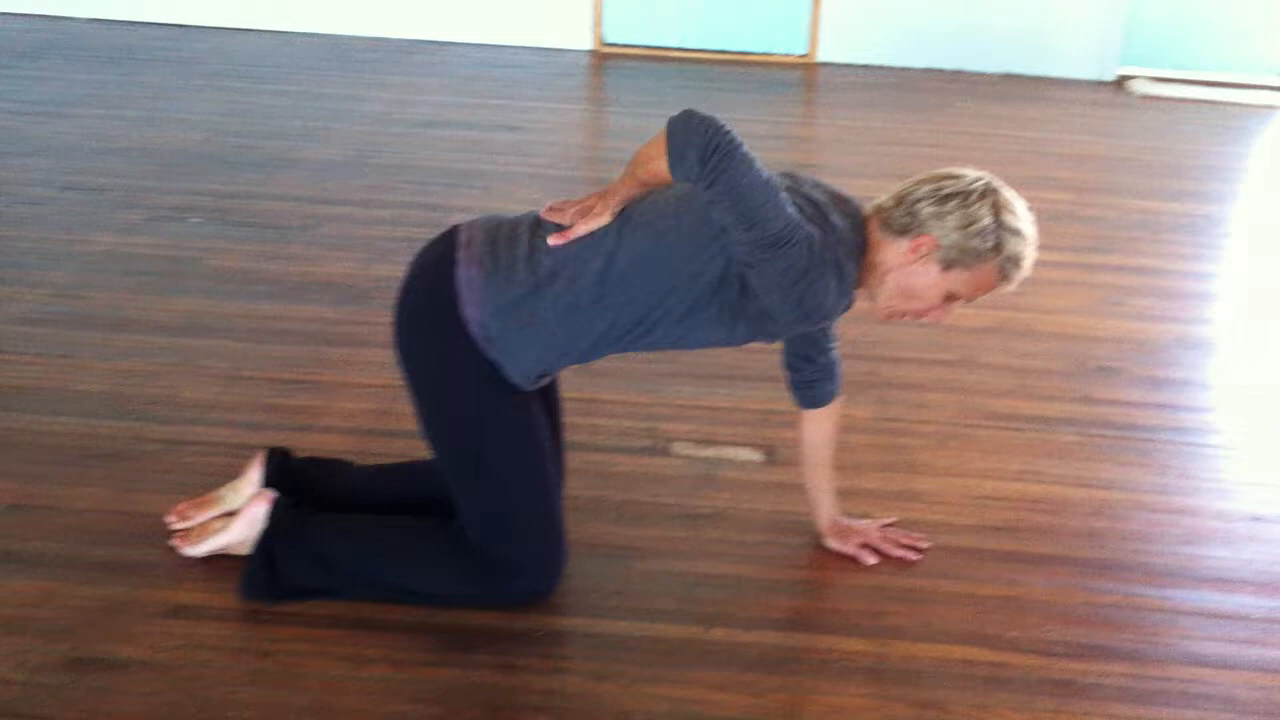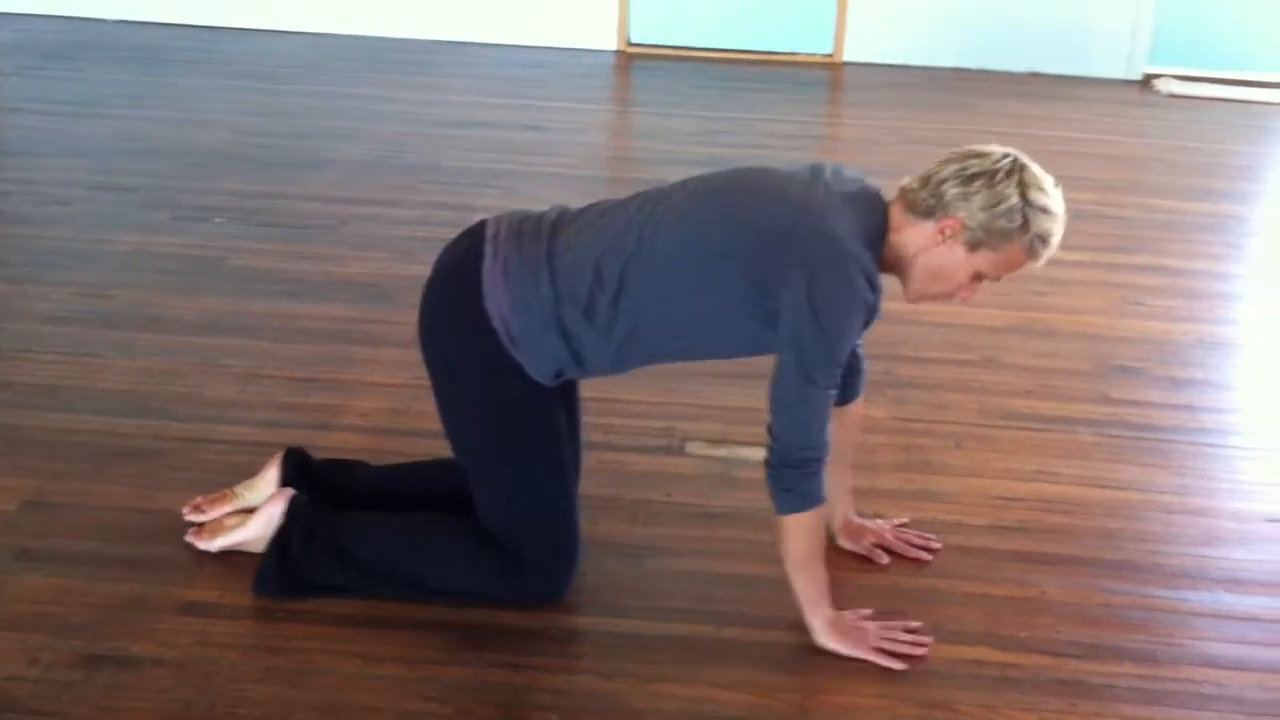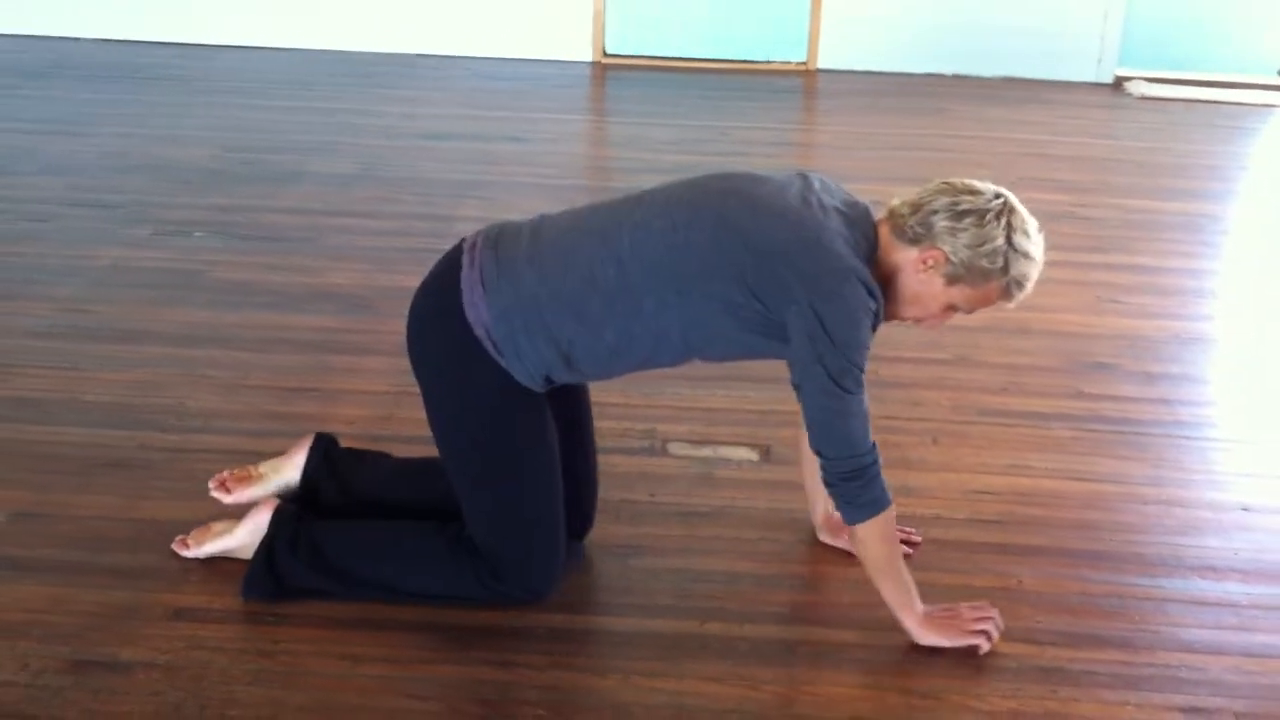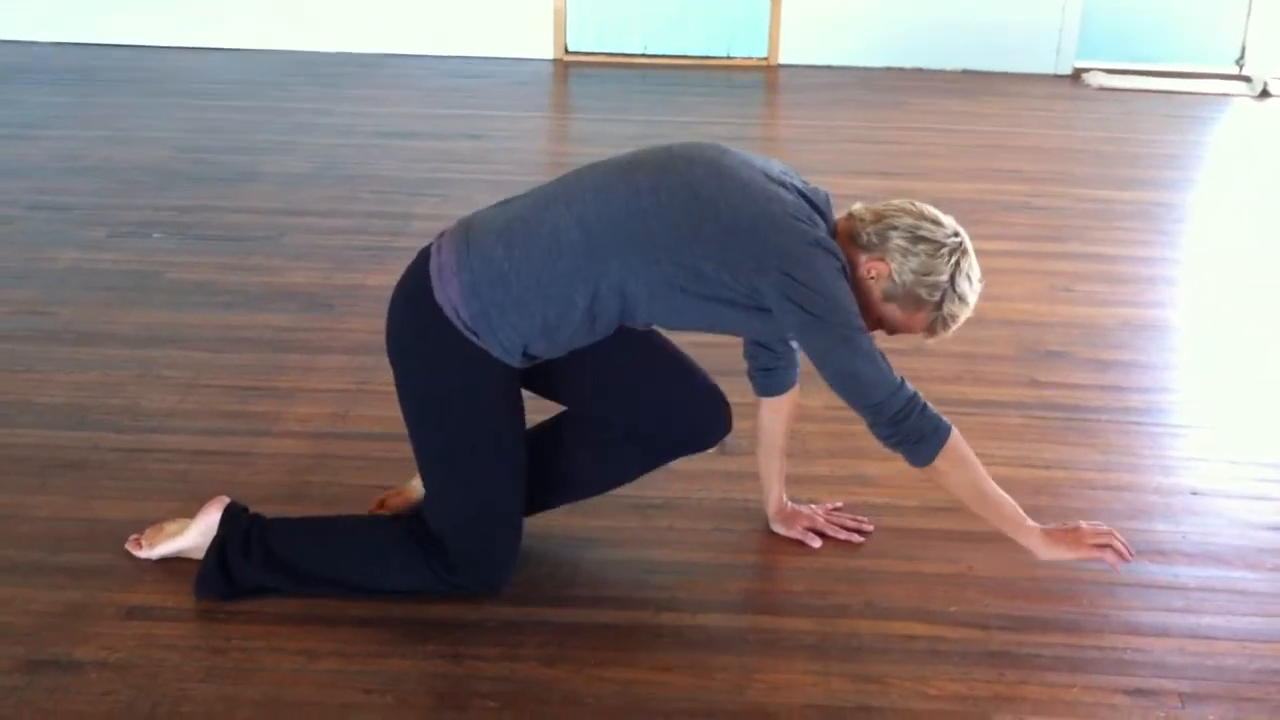
dt=1s
person 1, frame 1
left shoulder: (829, 237)
right shoulder: (809, 269)
left elbow: (814, 375)
right elbow: (696, 134)
left wrist: (830, 519)
right wrist: (613, 201)
left hip: (497, 304)
right hip: (463, 320)
left knee: (513, 491)
right knee: (521, 567)
left ankle: (284, 481)
right ankle: (272, 534)
person 1, frame 2
left shoulder: (851, 208)
right shoulder: (837, 266)
left elbow: (840, 375)
right elbow: (793, 457)
left wrist: (843, 517)
right wrist: (822, 619)
left hip: (517, 289)
right hip: (487, 317)
left knee: (527, 493)
right knee: (536, 565)
left ankle: (300, 479)
right ankle: (290, 531)
person 1, frame 3
left shoulder: (839, 223)
right shoulder: (836, 286)
left elbow: (815, 379)
right elbow: (854, 465)
left wrist: (826, 517)
right wrist: (920, 618)
left hip: (511, 304)
right hip: (474, 331)
left knee: (562, 514)
right knee: (521, 569)
left ankle: (316, 472)
right ankle: (276, 539)
person 1, frame 4
left shoulder: (793, 217)
right shoulder: (803, 262)
left elbow: (773, 358)
right elbow: (904, 420)
left wrist: (778, 503)
right wrist: (1035, 535)
left hip: (516, 303)
right hip: (453, 322)
left knee: (694, 419)
right knee: (473, 563)
left ankle: (464, 480)
right ankle: (232, 540)
